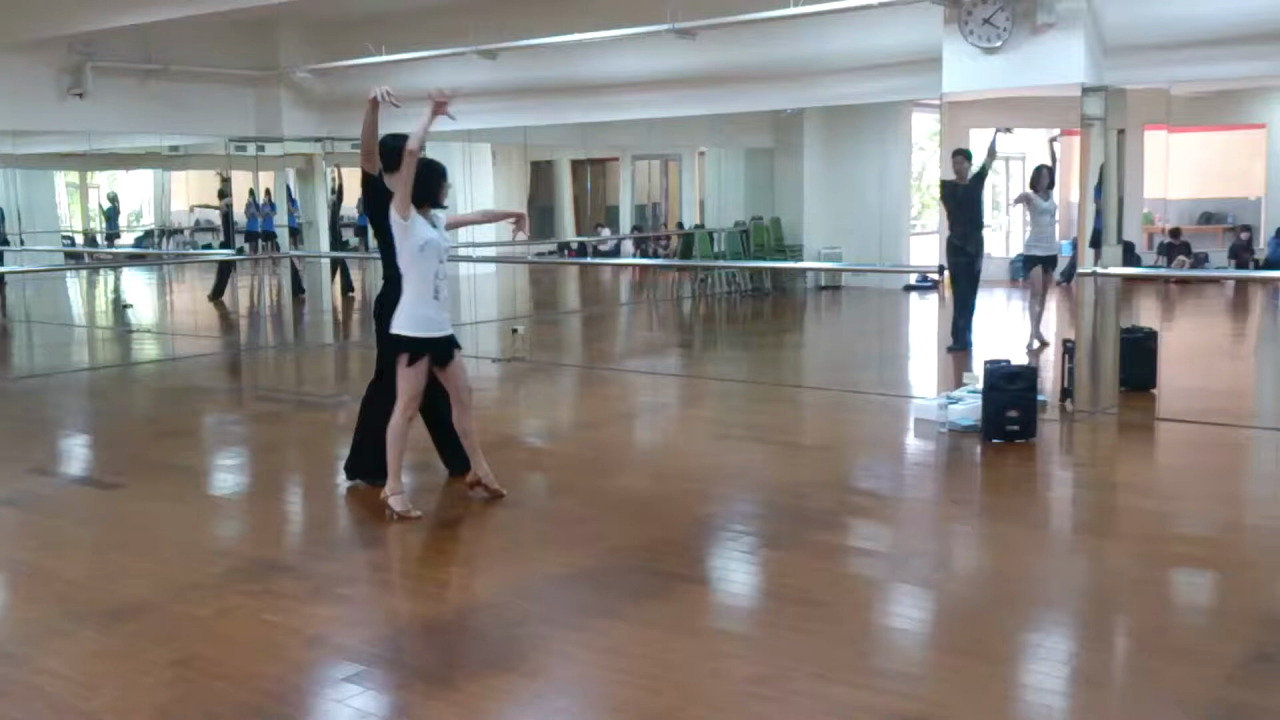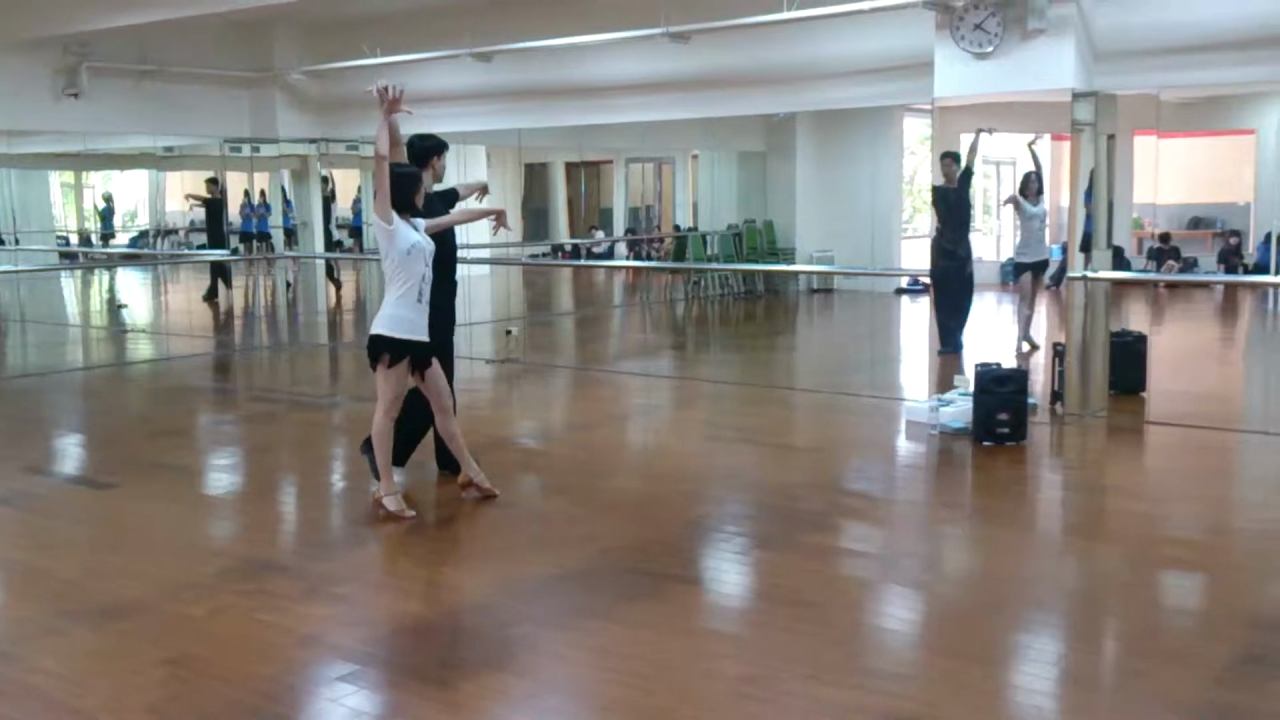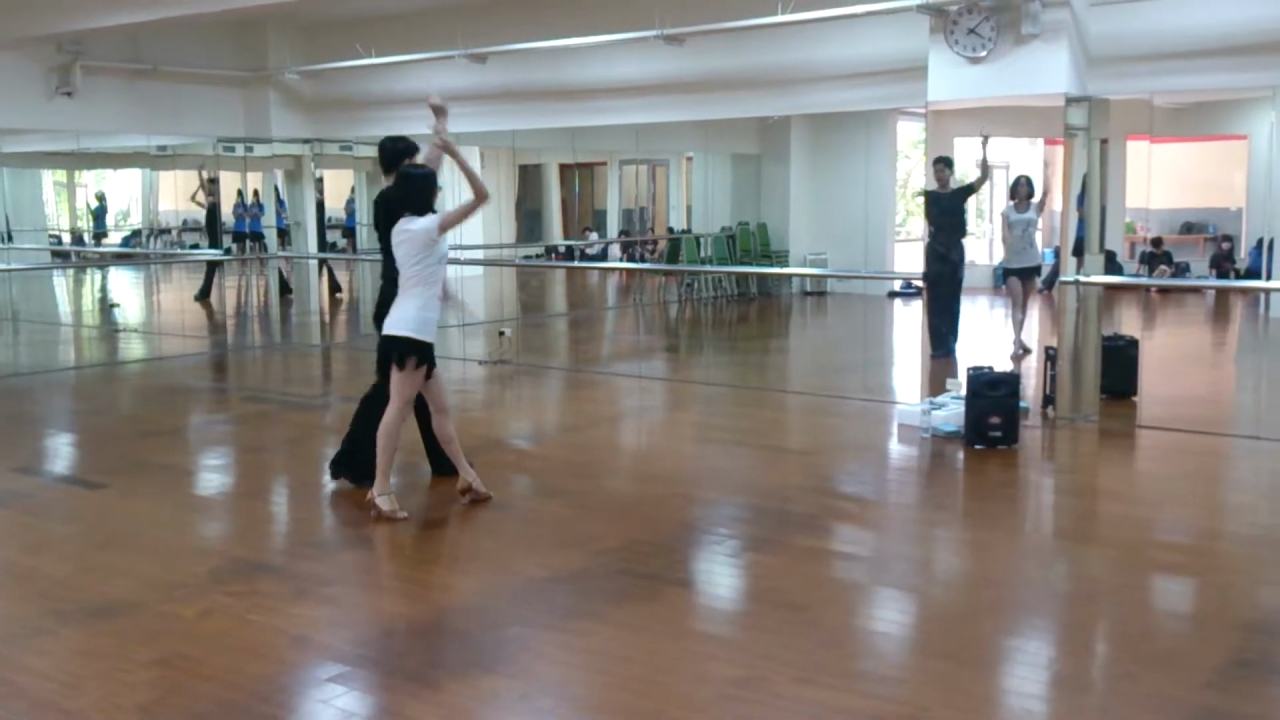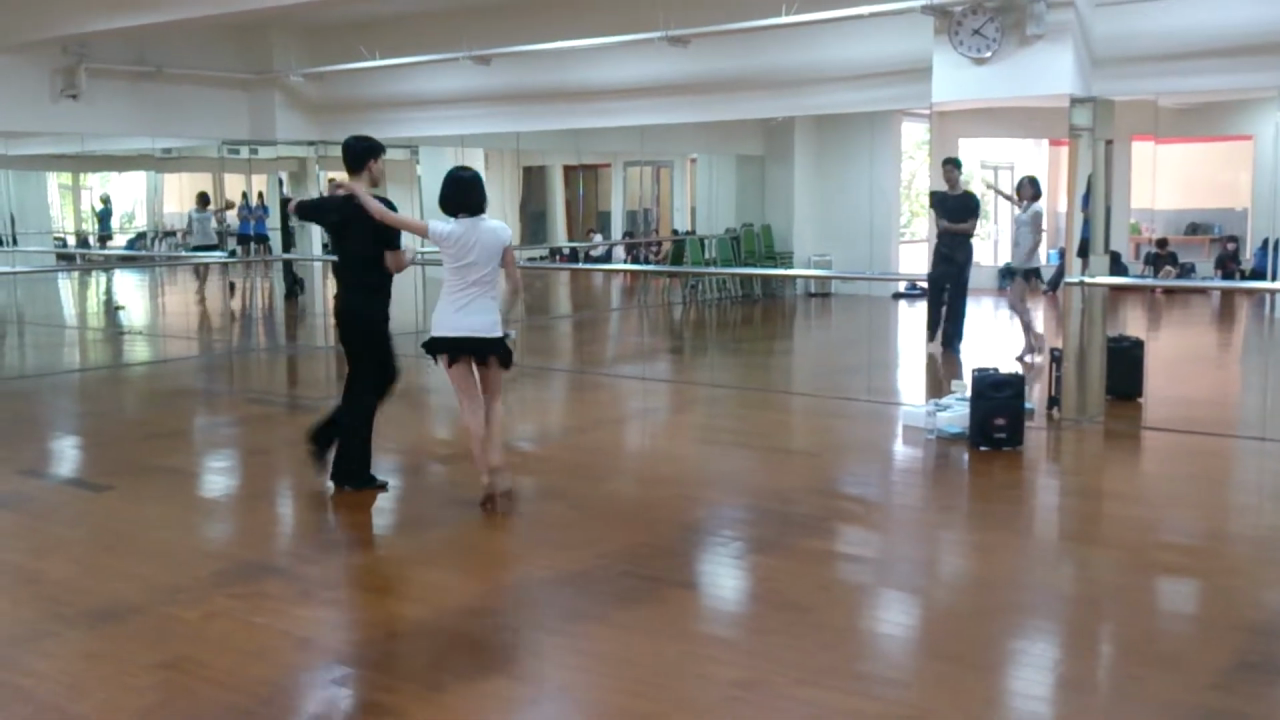
dt=0.5s
person 1, frame 1
left shoulder: (434, 221)
right shoulder: (403, 217)
left elbow: (474, 216)
right elbow: (411, 153)
left wrist: (511, 214)
right wrist: (431, 117)
left hip: (440, 329)
right hip: (412, 329)
left knee: (463, 397)
right knee: (407, 406)
left ankle: (479, 470)
right ankle: (393, 488)
person 1, frame 2
left shoulder: (416, 226)
right shoulder: (387, 223)
right elbow: (382, 159)
right wrist: (386, 116)
left hip: (417, 333)
right hip: (393, 332)
left knee: (444, 404)
right knee: (388, 409)
left ankle: (470, 471)
right ankle: (386, 488)
person 1, frame 3
left shoulder: (401, 228)
right shoulder: (430, 225)
right elbow: (481, 197)
right wrist: (455, 154)
left hip: (406, 328)
right hip: (411, 331)
left knee: (440, 406)
right knee: (398, 410)
left ankle: (466, 477)
right ankle: (380, 490)
person 1, frame 4
left shoulder: (443, 230)
right shoulder: (499, 231)
left elbow: (387, 217)
right elbow: (515, 285)
left wrist: (356, 188)
right wrist: (502, 314)
left hip: (448, 329)
right hip: (488, 328)
left knee: (469, 404)
right knee: (493, 399)
left ankle: (486, 478)
right ankle: (494, 469)
person 2, frame 1
right shoulder: (379, 199)
right elbow: (368, 153)
right wrist: (372, 107)
right hip: (396, 308)
left knee: (433, 382)
right knee: (389, 383)
left ankle: (456, 459)
right ankle: (365, 464)
person 2, frame 2
left shoulder: (438, 197)
left elbow: (461, 191)
right elbow: (394, 155)
left wrist: (479, 187)
left hip: (441, 303)
right hip: (425, 305)
left knee: (441, 381)
left ankle: (447, 458)
person 2, frame 3
left shoulder: (387, 203)
right shoulder: (398, 200)
right elbow: (433, 165)
right wrist: (441, 120)
right knee: (392, 386)
left ankle: (441, 460)
right ankle: (352, 463)
person 2, frame 4
left shoulder: (331, 204)
right shoulder: (379, 208)
left elbow: (295, 207)
right elbow: (395, 264)
right wrist: (407, 257)
left hip: (347, 305)
right hip: (369, 311)
left knee: (377, 377)
right knee: (365, 386)
left ankle: (324, 438)
right ankle: (352, 470)
person 3, frame 1
left shoulder: (977, 182)
right shoulder: (947, 187)
left elbow: (990, 157)
left wrist: (996, 134)
left hip: (975, 240)
right hip: (957, 241)
left knee: (970, 290)
right knee: (961, 290)
left ankle: (963, 336)
right ankle: (961, 338)
person 3, frame 2
left shoulder: (964, 184)
right shoulder: (937, 191)
left elbow: (971, 157)
left wrist: (978, 134)
left hip: (962, 244)
right hip: (943, 245)
left knee: (964, 293)
right knee: (944, 294)
left ankle: (954, 338)
right ankle: (949, 341)
person 3, frame 3
left shoulder: (959, 194)
right shoulder: (929, 197)
left elbow: (984, 178)
right elbow: (930, 222)
left wrist: (984, 148)
left hip: (955, 248)
right hip: (936, 249)
left knee: (953, 296)
right knee: (936, 297)
left ankle: (949, 342)
right ankle: (939, 344)
person 3, frame 4
left shoulder: (970, 198)
right shoulder: (938, 197)
left elbow: (971, 227)
left wrist: (949, 226)
left hip: (962, 249)
right hip: (942, 248)
left knee: (957, 296)
right knee: (935, 292)
left ankle: (951, 340)
right ankle: (932, 331)
person 4, frame 1
left shoulder: (1051, 195)
right shoulder: (1031, 196)
left elbow: (1054, 166)
right elbow: (1020, 198)
left wrist: (1051, 145)
right wrist: (1021, 198)
left hip: (1051, 250)
right hip: (1034, 250)
left knee: (1044, 293)
right knee: (1036, 292)
left ankle: (1037, 330)
right ankle: (1032, 334)
person 4, frame 2
left shoulder: (1041, 200)
right shoulder: (1020, 202)
left elbow: (1040, 170)
right elbow: (1012, 198)
left wrist: (1031, 148)
right wrist: (1011, 198)
left hip: (1041, 255)
right hip: (1024, 256)
left knee: (1032, 298)
right knee: (1024, 297)
left ankle: (1027, 334)
right ankle: (1020, 338)
person 4, frame 3
left shoulder: (1036, 207)
right shoulder: (1008, 211)
left elbow: (1045, 192)
right elbow: (1005, 234)
left wrist: (1045, 170)
right wrist: (1006, 251)
left hip: (1031, 261)
right hip: (1012, 262)
left knee: (1024, 302)
right knee: (1017, 303)
left ankle: (1019, 339)
right ankle: (1017, 342)
person 4, frame 4
left shoulder: (1036, 210)
right shoulder: (1023, 207)
left elbow: (1038, 239)
right elbow: (1012, 198)
left wrist: (1024, 261)
right wrist: (996, 189)
left hip: (1028, 264)
right hip: (1017, 263)
left knee: (1015, 302)
right knee: (1018, 302)
left ankle: (1033, 336)
right ankle: (1030, 341)
